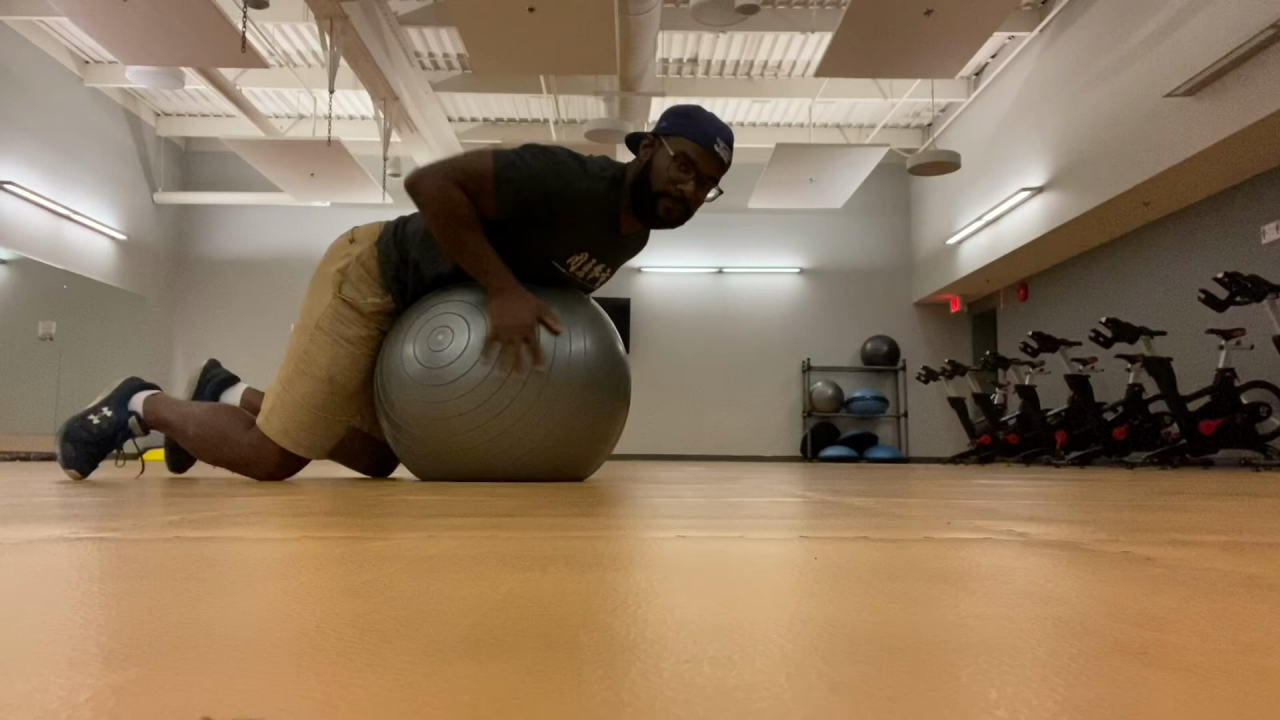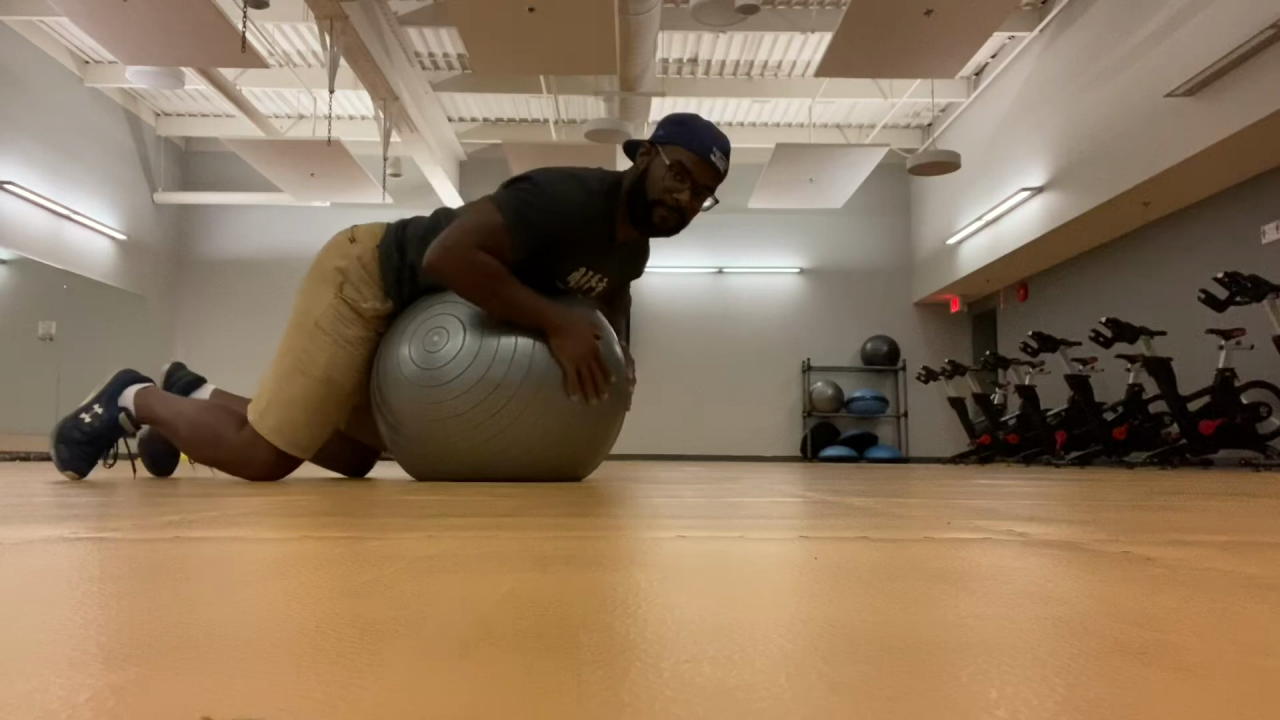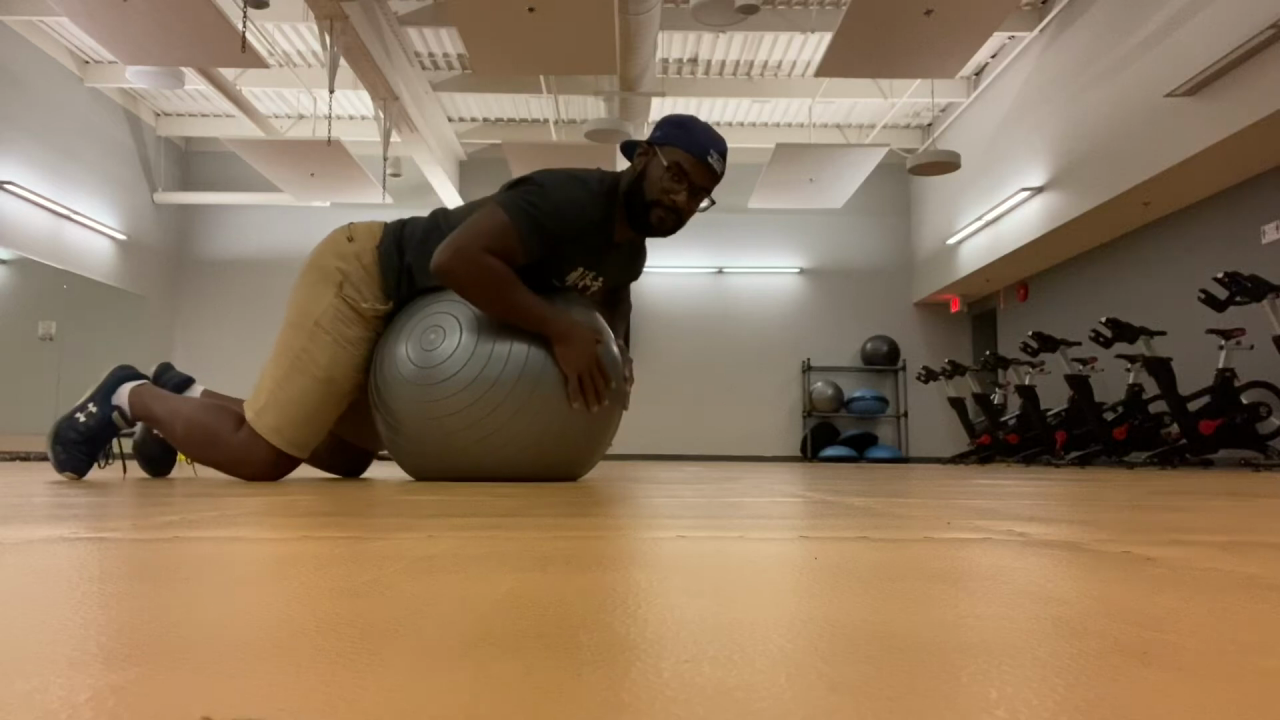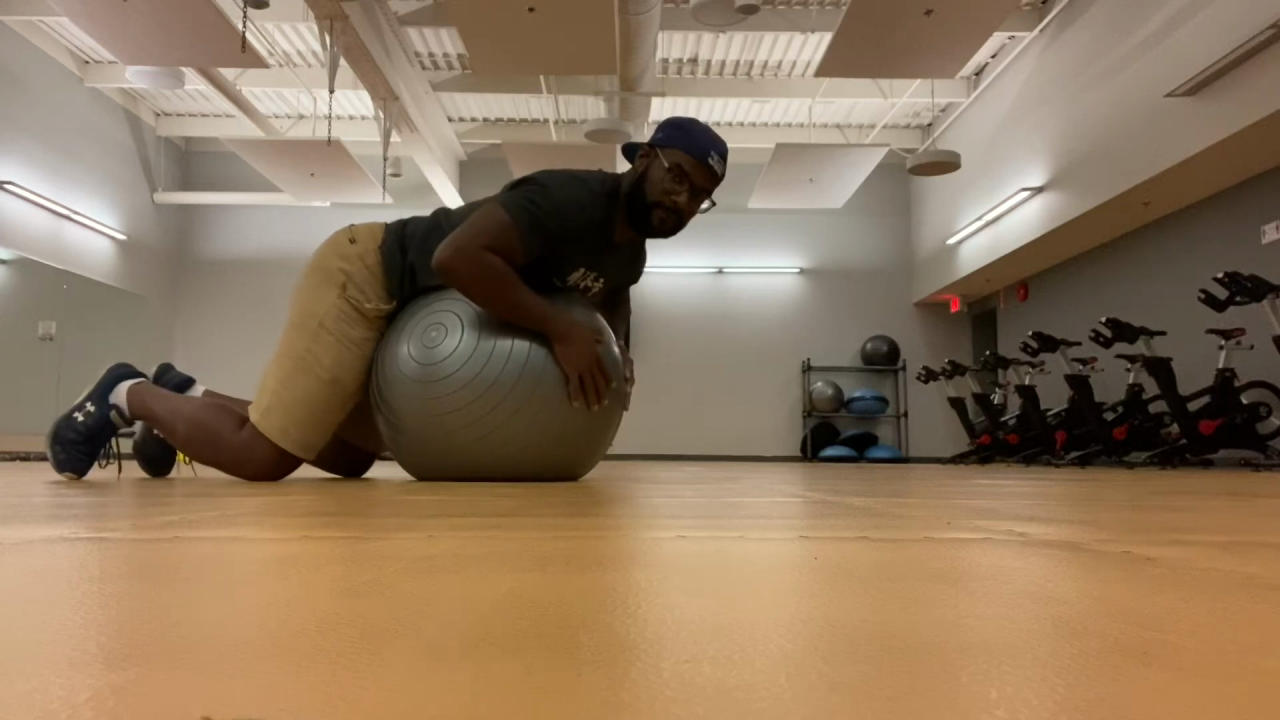
dt=0.3s
person 1, frame 1
left shoulder: (632, 235)
right shoulder: (570, 180)
right elbow: (428, 180)
right wrist: (501, 290)
left hip: (425, 309)
right hip: (374, 279)
left knee: (377, 457)
right knee: (271, 455)
left ankle: (233, 394)
right ankle: (143, 405)
person 1, frame 2
left shoulder: (632, 248)
right shoulder: (570, 197)
left elbow: (612, 297)
right elbow: (447, 257)
left wrist: (614, 348)
right wrist: (555, 324)
left hip: (413, 311)
right hip: (369, 278)
left knee: (353, 457)
right knee: (263, 455)
left ankle: (197, 395)
right ankle: (136, 399)
person 1, frame 3
left shoulder: (629, 248)
right shoulder: (569, 199)
left elbow: (613, 297)
right elbow: (457, 261)
left wrist: (615, 347)
right wrist: (560, 332)
left hip: (407, 308)
right hip: (365, 274)
left knee: (346, 456)
right knee: (260, 456)
left ankle: (184, 394)
right ankle: (132, 398)
person 1, frame 4
left shoulder: (629, 252)
right shoulder: (571, 199)
left elbow: (611, 302)
right elbow: (457, 257)
left wrist: (615, 352)
right wrist: (559, 331)
left hip: (409, 308)
right hip: (369, 275)
left knee: (348, 457)
right knee: (263, 456)
left ankle: (187, 396)
right ankle: (132, 395)
